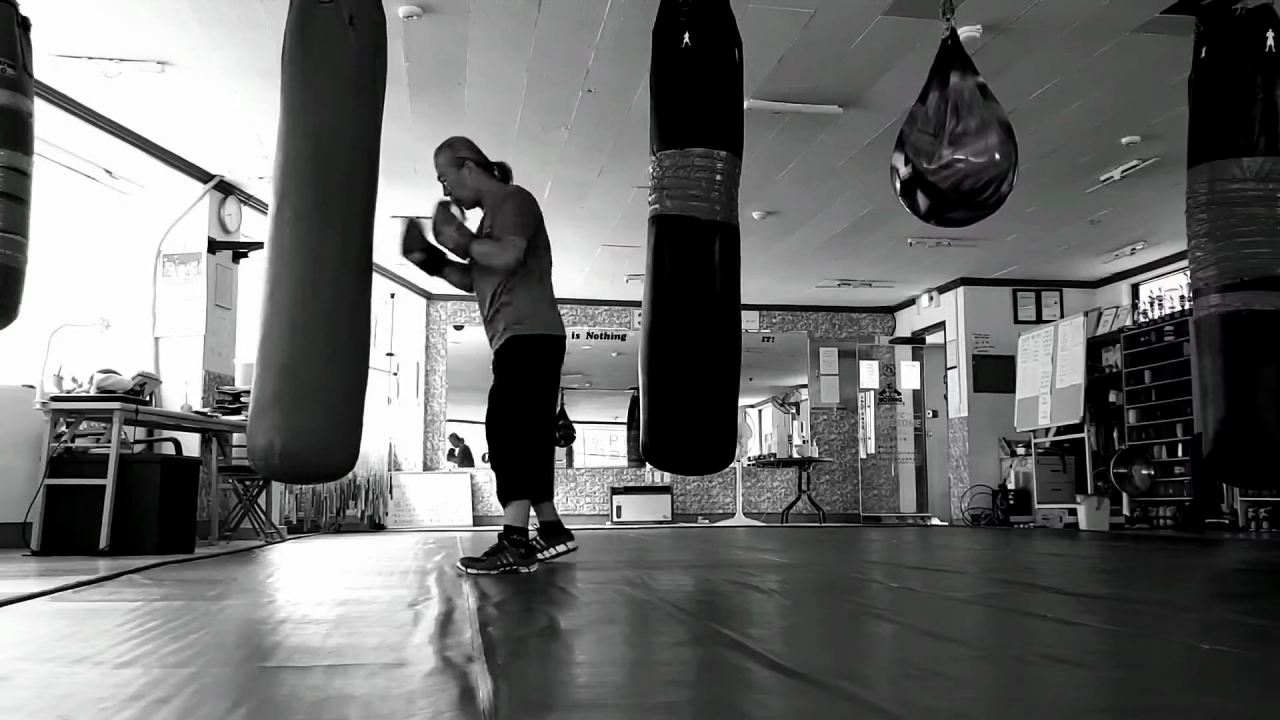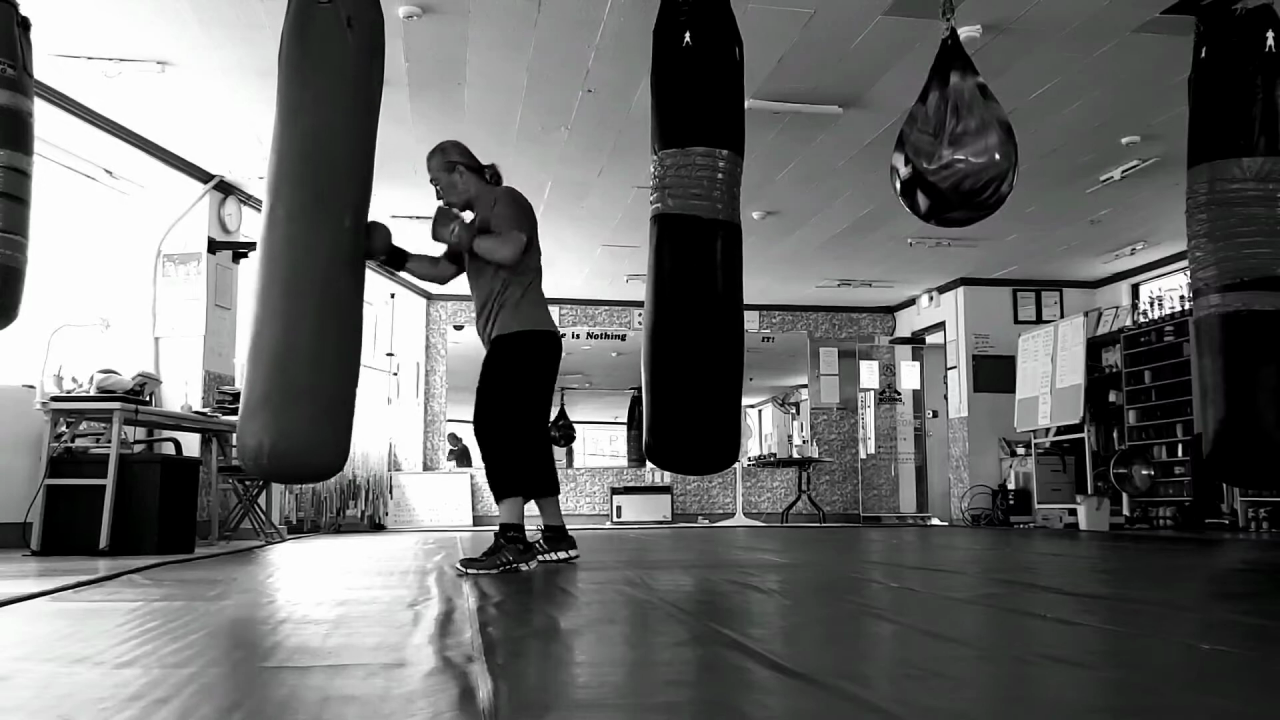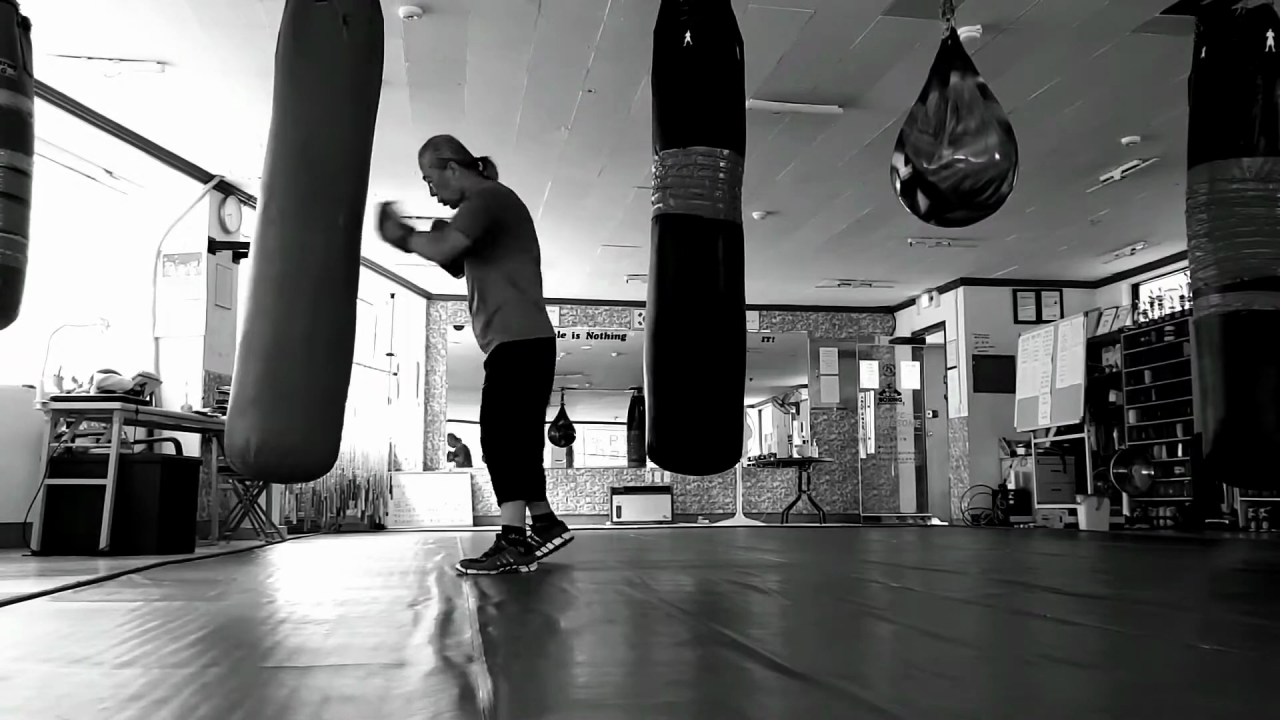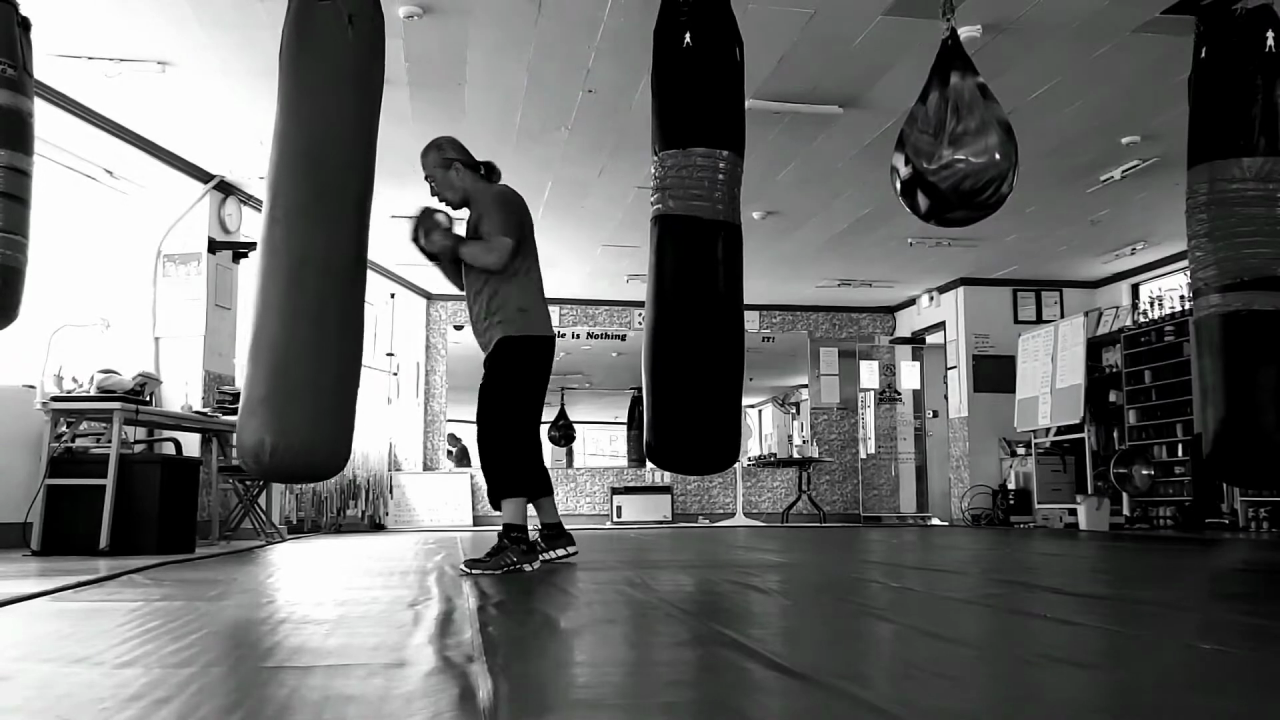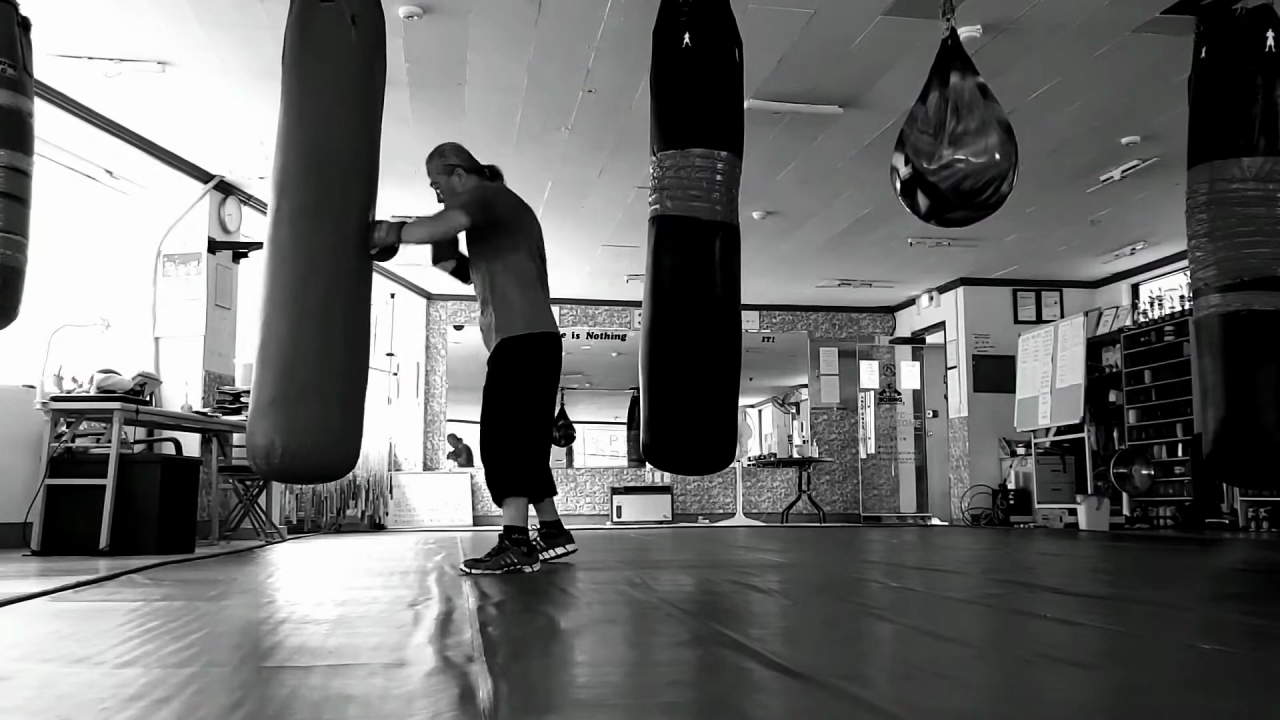
dt=0.5s
person 1, frame 1
left shoulder: (513, 199)
right shoulder: (491, 217)
left elbow: (508, 259)
right elbow: (473, 281)
left wrist: (458, 239)
right wrist: (429, 259)
left hip: (531, 340)
right hip: (519, 343)
left knee: (512, 439)
right knee: (525, 440)
left ankle: (515, 543)
right ankle: (550, 531)
person 1, frame 2
left shoulder: (504, 200)
right shoulder: (478, 224)
left elbow: (509, 251)
right elbow: (441, 272)
left wrist: (464, 238)
right wrist: (394, 257)
left hip: (523, 337)
right hip: (512, 341)
left knee: (497, 429)
right knee: (526, 438)
left ankle: (511, 540)
right ankle: (556, 535)
person 1, frame 3
left shoulder: (488, 197)
right shoulder: (488, 204)
left elbow: (443, 250)
right elbow: (487, 269)
left wrist: (401, 233)
right wrist: (429, 239)
left hip: (518, 341)
right hip: (522, 340)
left knee: (503, 436)
right knee: (517, 439)
left ankle: (512, 543)
right ankle: (546, 525)
person 1, frame 4
left shoulder: (500, 200)
right shoulder: (481, 215)
left elbow: (496, 257)
right elbow: (469, 282)
left wrist: (446, 241)
right wrist: (441, 255)
left hip: (518, 339)
right hip: (509, 342)
left knee: (501, 433)
right knee: (516, 438)
left ankle: (515, 541)
right ankle: (554, 534)
person 1, frame 5
left shoulder: (485, 194)
right shoulder: (509, 206)
left elbow: (445, 227)
left wrist: (393, 231)
right wrist: (461, 265)
left hip: (521, 338)
right hip: (527, 338)
left knee: (503, 436)
right knee: (522, 439)
left ankle: (515, 542)
right ankle: (551, 533)
